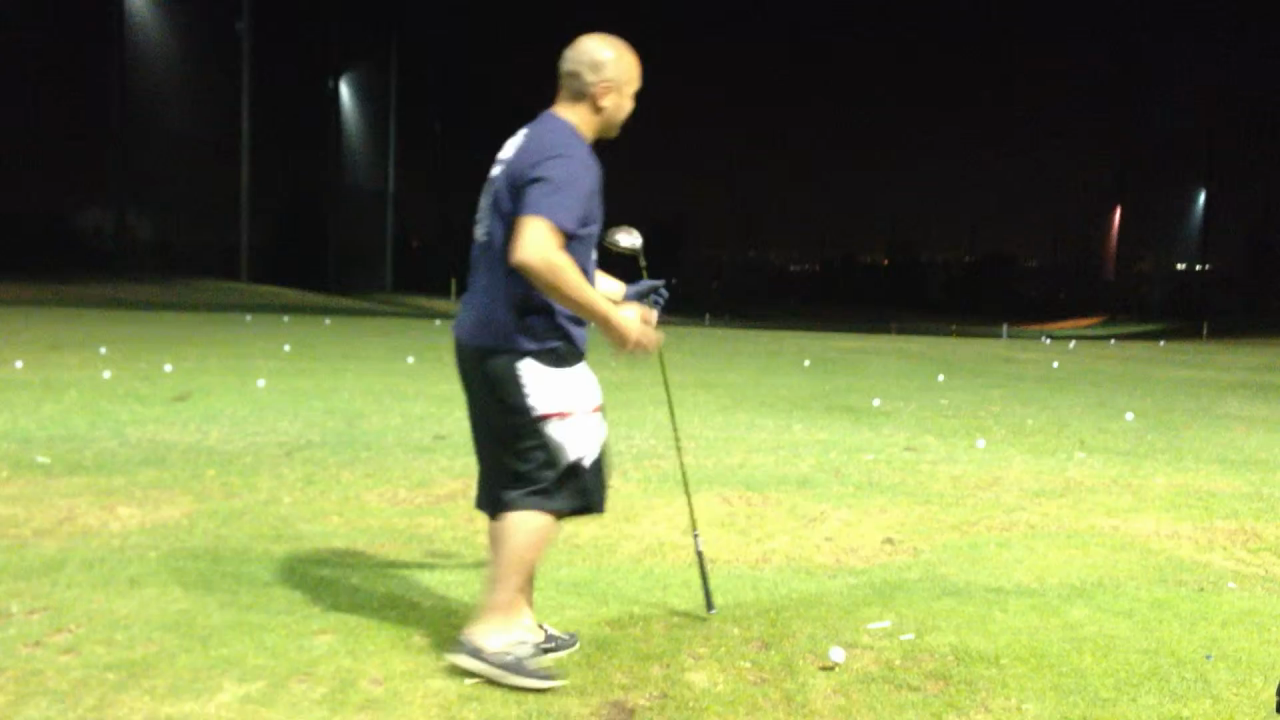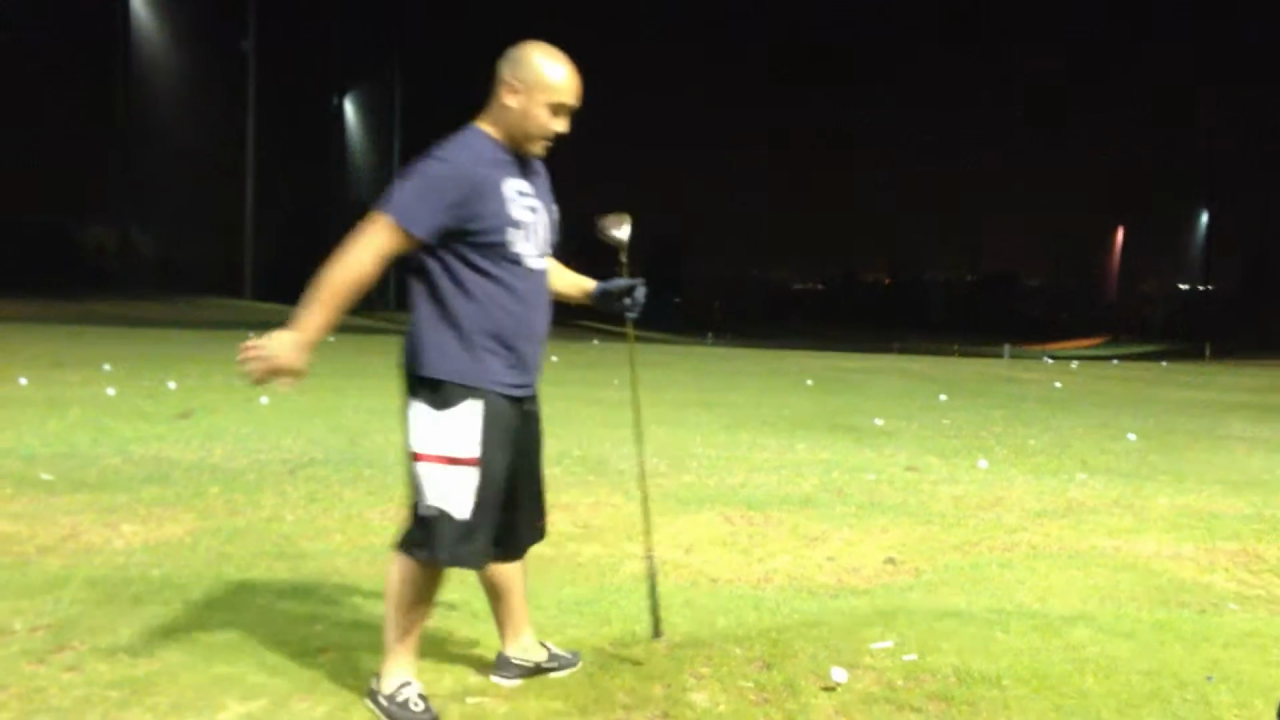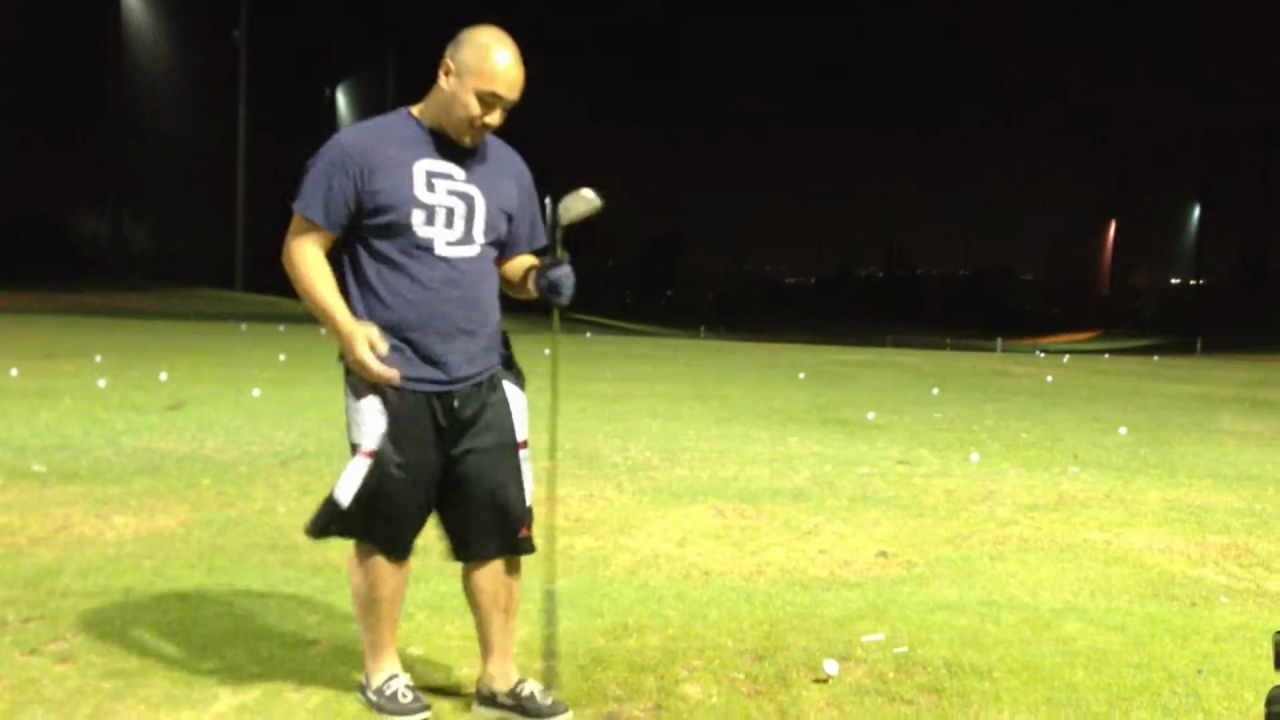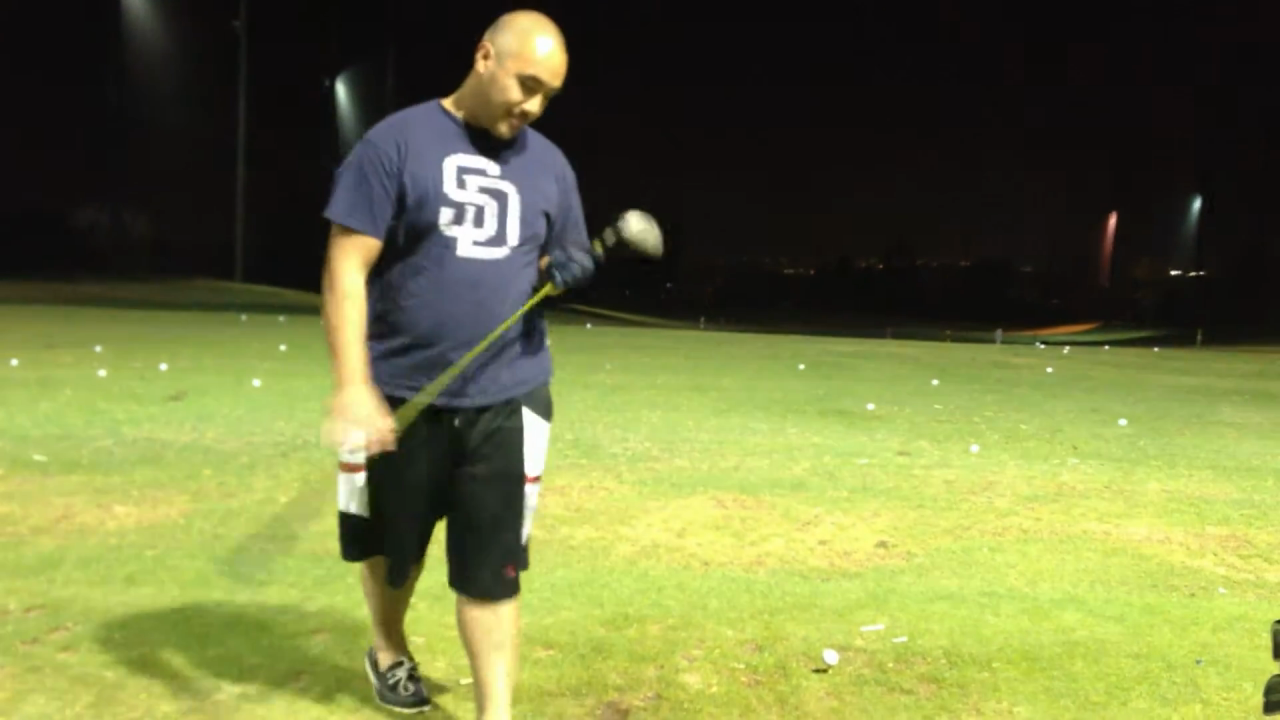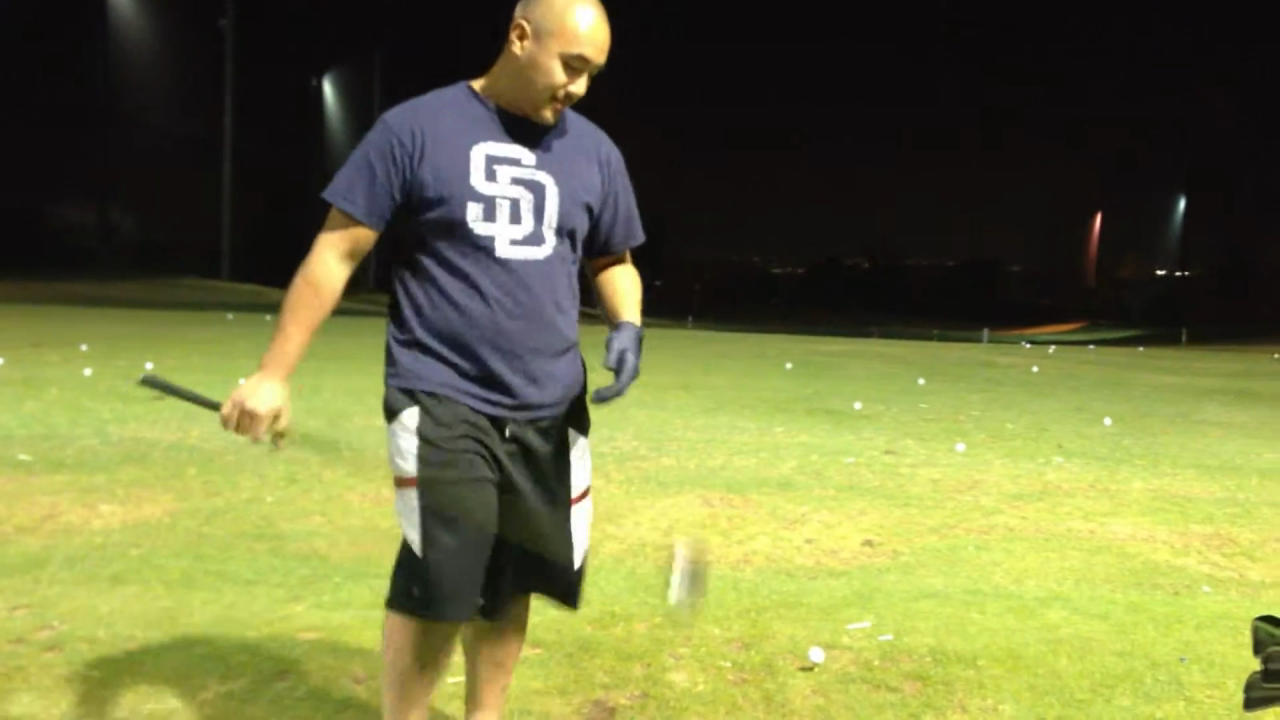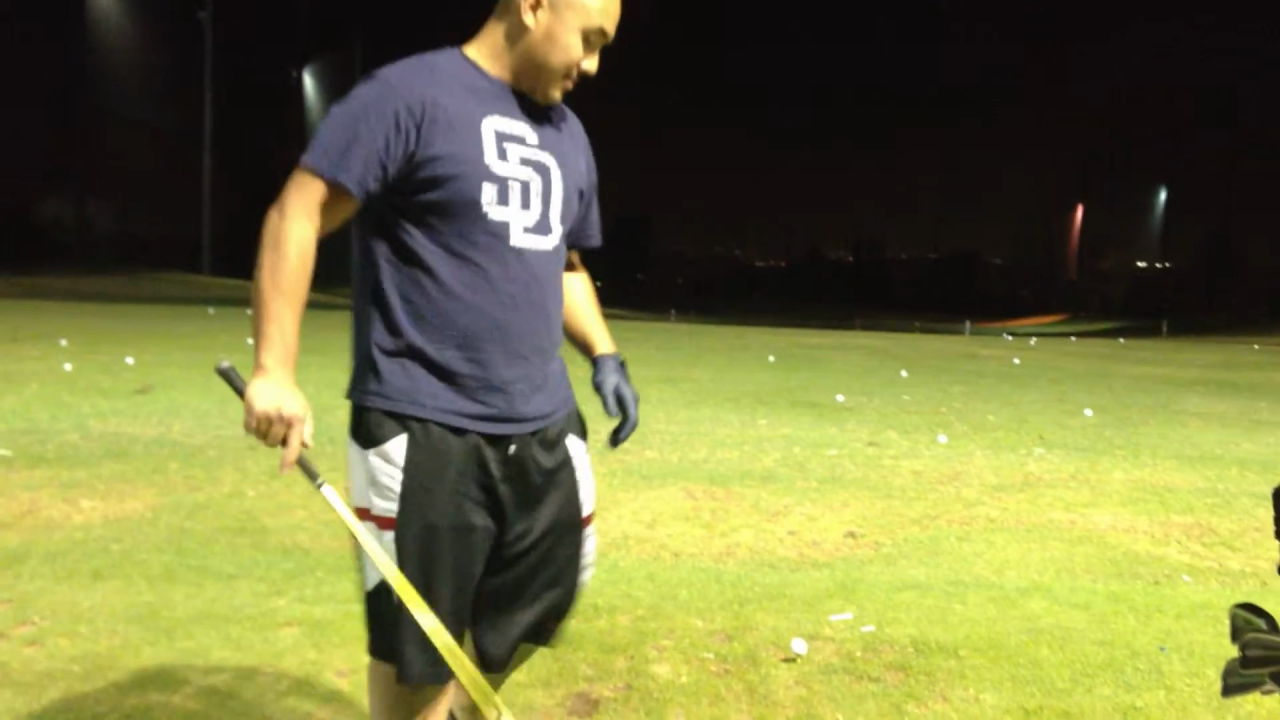
dt=0.4s
person 1, frame 1
left shoulder: (533, 142)
right shoulder: (568, 157)
right elbow: (531, 254)
left wrist: (622, 290)
right wrist: (612, 317)
left hip: (487, 343)
right hip: (529, 348)
left knee: (526, 484)
right knee: (550, 483)
left ankle: (515, 622)
right ankle: (490, 630)
person 1, frame 2
left shoulder: (533, 173)
right shoulder: (459, 168)
right elbow: (368, 249)
left wrist: (595, 291)
right wrist: (299, 335)
left hip: (515, 386)
right hip: (458, 386)
left knee: (509, 522)
right knee: (440, 526)
left ankle: (519, 648)
person 1, frame 3
left shoulder: (507, 167)
right shoulder: (361, 149)
right elbow: (301, 247)
left wrist: (540, 280)
right wrist: (345, 328)
left hip: (482, 382)
right hip: (390, 384)
left knee: (499, 529)
right knee: (381, 532)
person 1, frame 4
left shoulder: (549, 165)
right shoulder: (395, 144)
left elbow: (568, 262)
right elbow: (347, 267)
left wrist: (566, 271)
right wrist: (354, 387)
left hip: (510, 401)
right hip: (405, 394)
left knee: (492, 563)
right knee: (389, 541)
right ankle: (388, 651)
person 1, frame 5
left shoulder: (594, 153)
right shoulder: (417, 129)
left elbow: (612, 261)
right elbow: (335, 254)
left wrist: (627, 329)
right wrist: (274, 373)
left hip: (548, 411)
right hip: (441, 400)
left knee: (508, 586)
right knee: (435, 585)
person 1, frame 6
left shoulder: (567, 135)
right shoulder: (413, 95)
right elbow: (298, 215)
left wrist: (603, 356)
right wrist: (274, 371)
left hip: (542, 427)
right hip: (422, 425)
left knee: (528, 613)
right knee: (416, 637)
